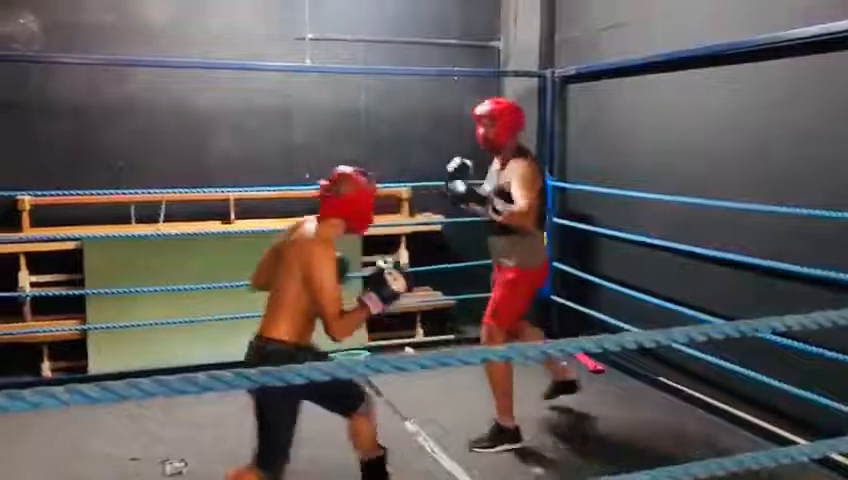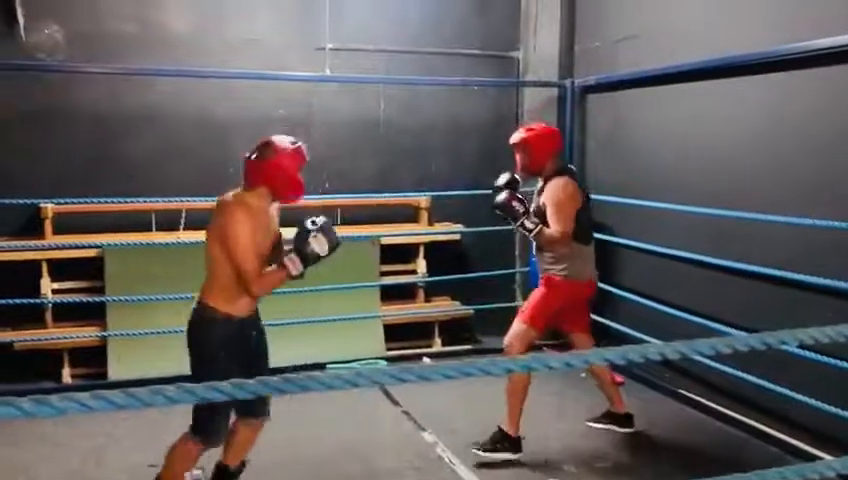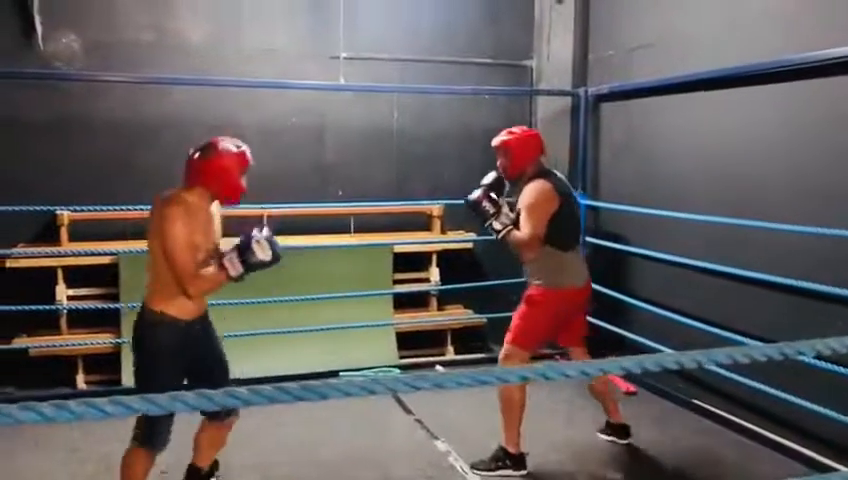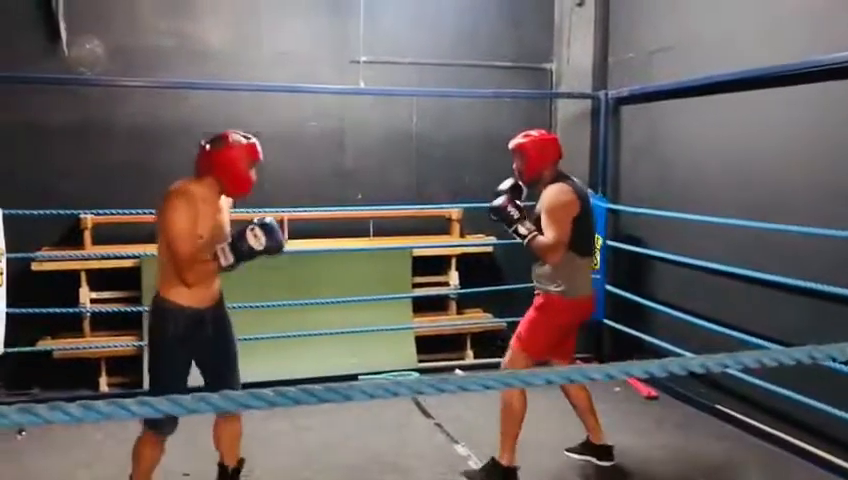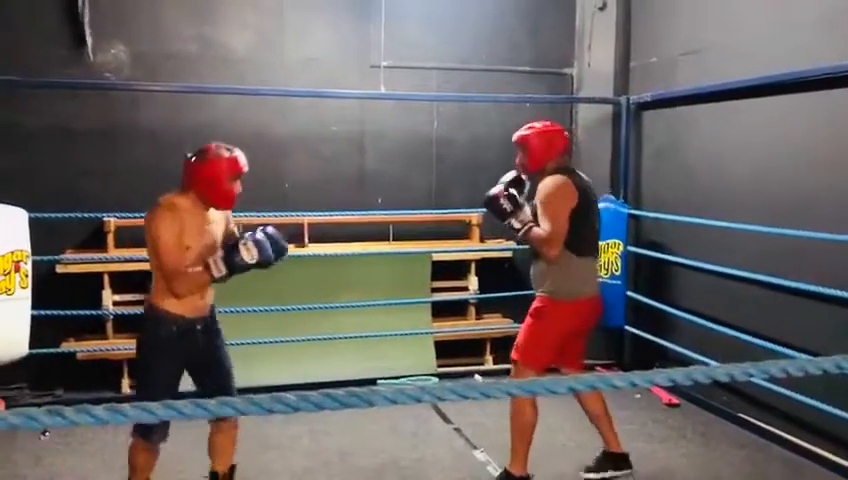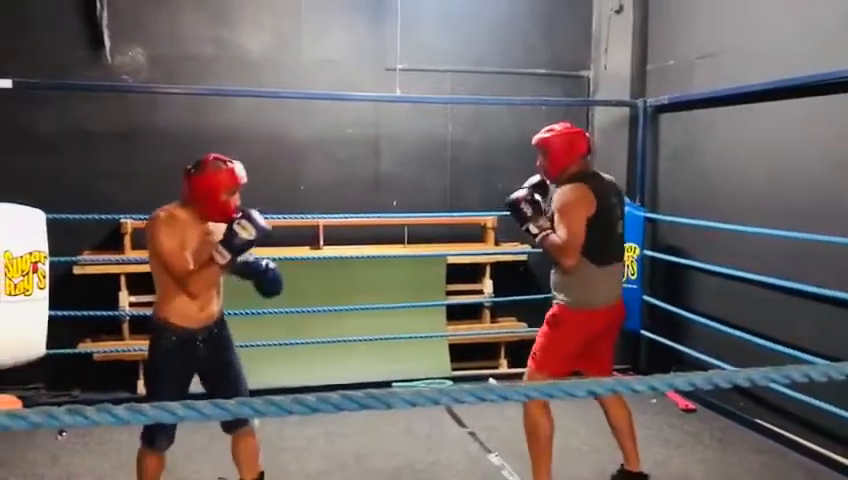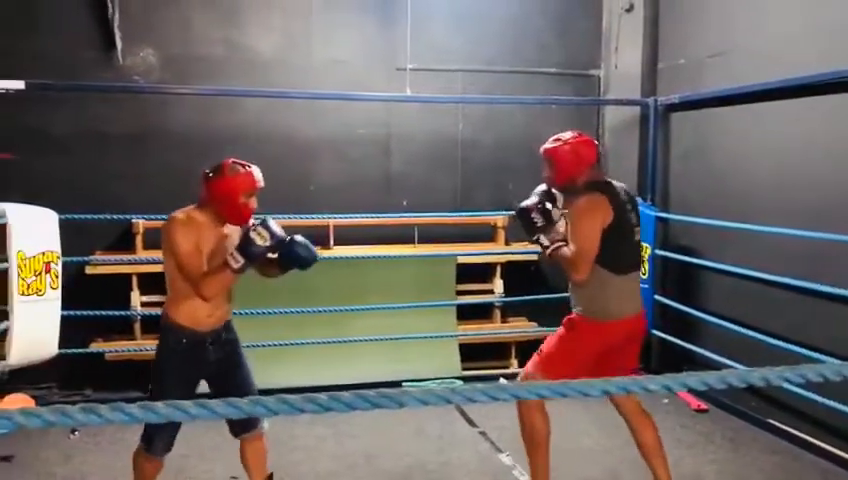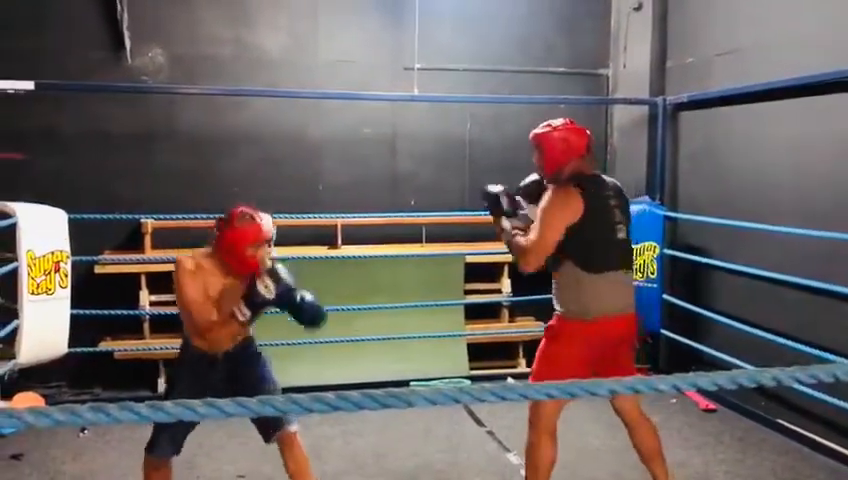
dt=0.4s
person 1, frame 1
left shoulder: (521, 167)
right shoulder: (498, 161)
left elbow: (527, 218)
right elbow: (492, 206)
left wrist: (482, 200)
right wrist: (466, 188)
left hip: (522, 266)
right hip: (510, 262)
left knee: (491, 340)
right knee: (517, 326)
left ankle: (507, 427)
right ankle: (563, 375)
person 1, frame 2
left shoulder: (561, 187)
right shoulder: (550, 181)
left elbow: (559, 241)
right elbow: (543, 224)
left wrist: (522, 217)
right wrist: (512, 199)
left hip: (568, 279)
right hip: (570, 278)
left knee: (514, 345)
right knee: (583, 345)
left ankle: (509, 436)
right ankle: (619, 412)
person 1, frame 3
left shoulder: (537, 190)
right shoulder: (552, 180)
left elbow: (528, 247)
left wrist: (493, 218)
right wrist: (499, 205)
left hip: (551, 290)
right hip: (575, 286)
left knee: (509, 362)
right knee: (578, 355)
right ankle: (617, 423)
person 1, frame 4
left shoulder: (557, 194)
right shoulder: (565, 188)
left elbow: (552, 251)
left wrist: (517, 222)
right wrist: (516, 211)
left hip: (560, 299)
right hip: (575, 296)
left knee: (511, 370)
right knee: (561, 367)
right ankle: (598, 443)
person 1, frame 5
left shoulder: (554, 185)
right shoulder: (578, 183)
left elbow: (550, 247)
left wrist: (514, 216)
right wrist: (521, 207)
left hip: (559, 302)
right hip: (584, 299)
left knee: (521, 382)
right knee: (573, 374)
person 1, frame 6
left shoulder: (571, 193)
right shoulder: (607, 186)
left elbow: (568, 256)
left wrist: (535, 222)
right wrist: (545, 209)
left hip: (577, 311)
right hip: (609, 306)
person 1, frame 7
left shoulder: (587, 203)
right shoulder: (621, 194)
left elbow: (578, 269)
left wrist: (545, 234)
right wrist: (557, 218)
left hip: (597, 322)
right hip: (630, 318)
right knee: (627, 402)
person 1, frame 8
left shoulder: (563, 195)
right shoulder: (613, 190)
left elbow: (529, 260)
left wrist: (506, 222)
left hip: (580, 324)
right hip: (623, 319)
left knee: (542, 417)
right knee: (629, 408)
person 2, frame 1
left shoulder: (306, 230)
right shoulder: (319, 250)
left elbow: (258, 280)
right elbow: (337, 329)
right wrist: (376, 298)
left hip: (295, 354)
right hip: (278, 360)
left knee: (359, 405)
person 2, frame 2
left shoulder: (268, 208)
right shoulder: (236, 212)
right elbow: (255, 285)
left wrist: (301, 245)
right wrist: (299, 259)
left hip: (247, 323)
right hip: (214, 327)
left knee: (254, 414)
right knee: (207, 432)
person 2, frame 3
left shoulder: (211, 208)
right shoulder: (174, 211)
right elbow: (191, 284)
left wrist: (249, 254)
right wrist: (239, 261)
left hip: (198, 326)
right hip: (162, 331)
left knee: (223, 413)
right knee: (151, 436)
person 2, frame 4
left shoulder: (222, 199)
right shoulder: (180, 201)
right elbow: (189, 272)
left wrist: (250, 244)
right wrist: (234, 251)
left hip: (214, 314)
right hip: (175, 319)
right knee: (161, 423)
person 2, frame 5
left shoulder: (219, 213)
right shoulder: (166, 214)
left elbow: (232, 247)
right elbow: (177, 283)
left wrist: (259, 244)
right wrist: (227, 263)
left hip: (206, 325)
right hip: (166, 329)
left knee: (226, 415)
right knee: (151, 430)
person 2, frame 6
left shoulder: (221, 219)
right shoulder: (164, 224)
right elbow: (192, 285)
left wrist: (253, 267)
right wrist: (229, 247)
left hip: (215, 334)
right hip: (172, 340)
left knee: (243, 424)
right knee: (157, 438)
person 2, frame 7
left shoulder: (238, 225)
right shoulder: (181, 226)
left elbow: (266, 267)
right elbow: (205, 288)
left wrist: (289, 253)
right wrist: (243, 254)
left hip: (223, 338)
right hip: (181, 342)
left knee: (251, 427)
right knee: (156, 441)
person 2, frame 8
left shoulder: (258, 264)
right shoulder: (190, 268)
left elbow: (282, 293)
right elbow: (211, 336)
left wrist: (298, 300)
right wrist: (250, 304)
left hip: (243, 354)
right hip: (198, 360)
left knee: (286, 433)
right knee: (161, 449)
